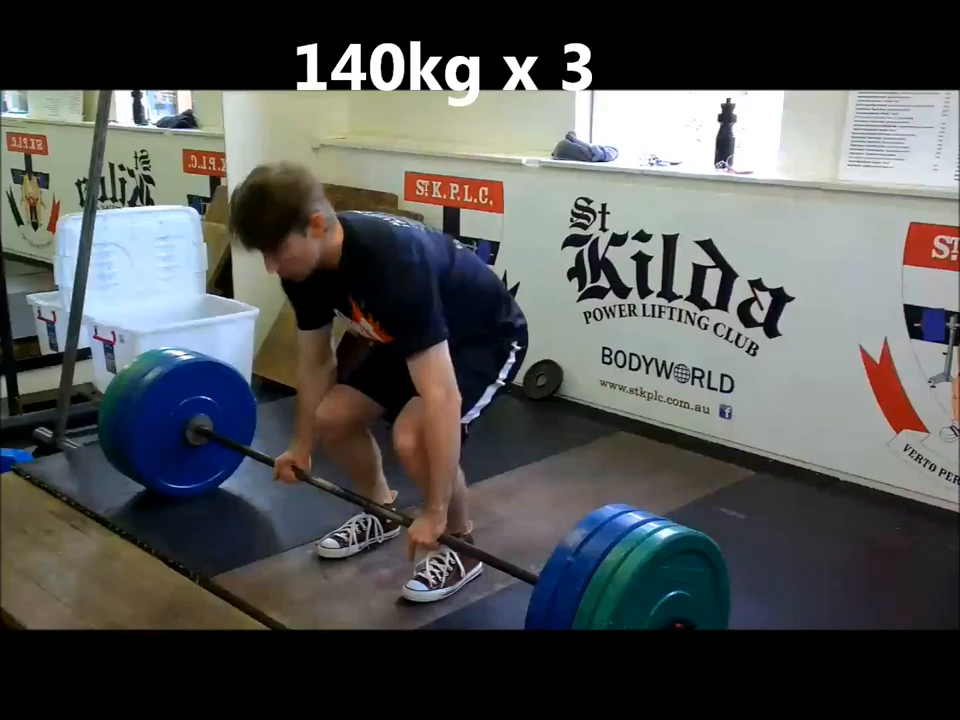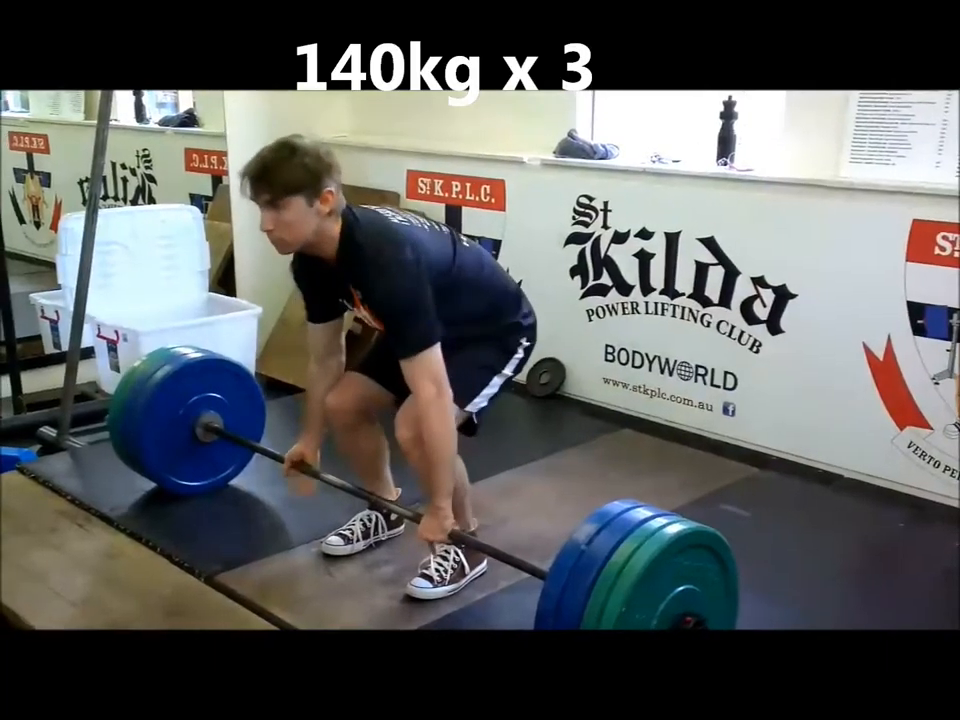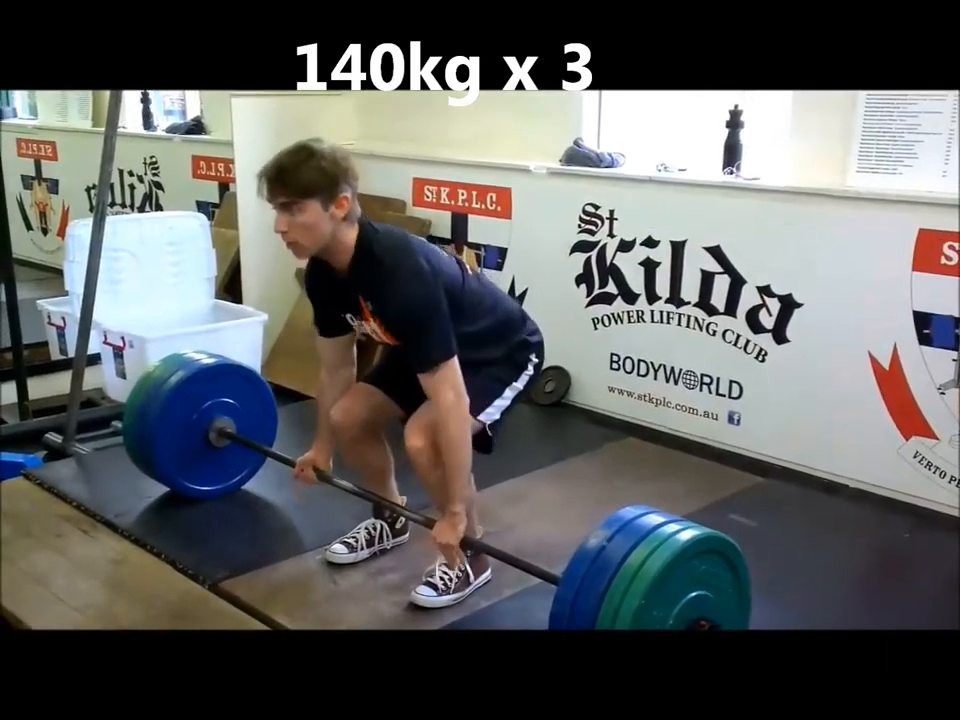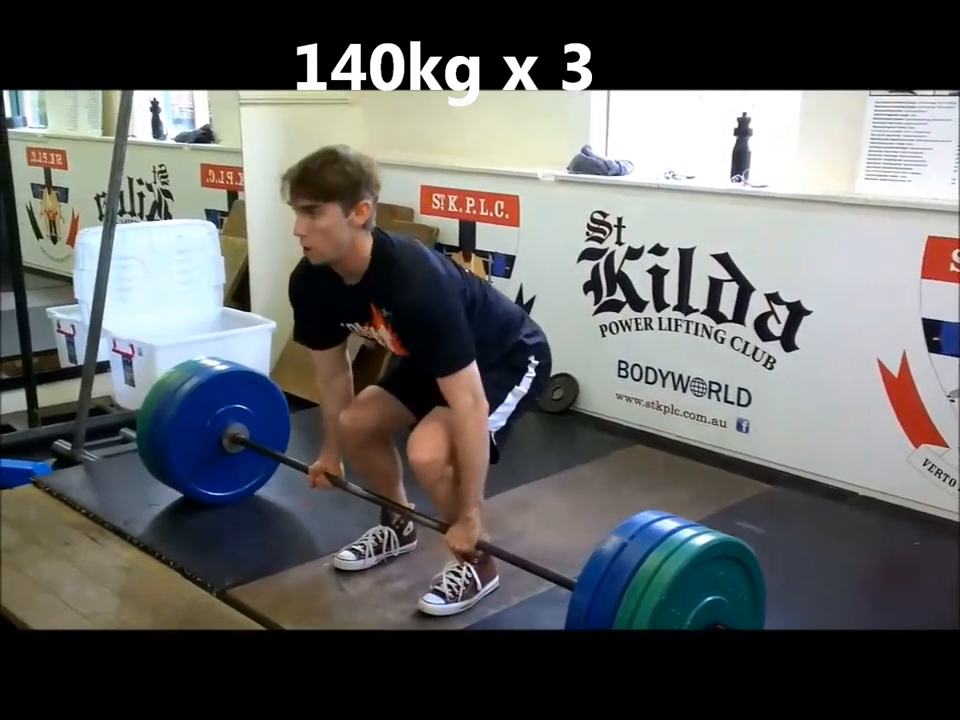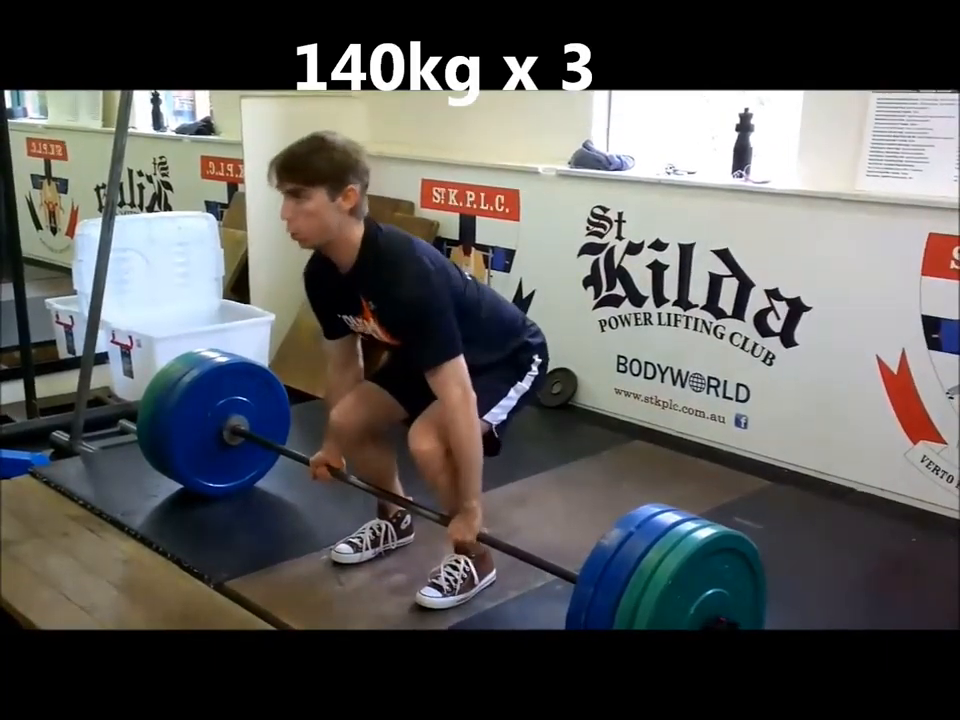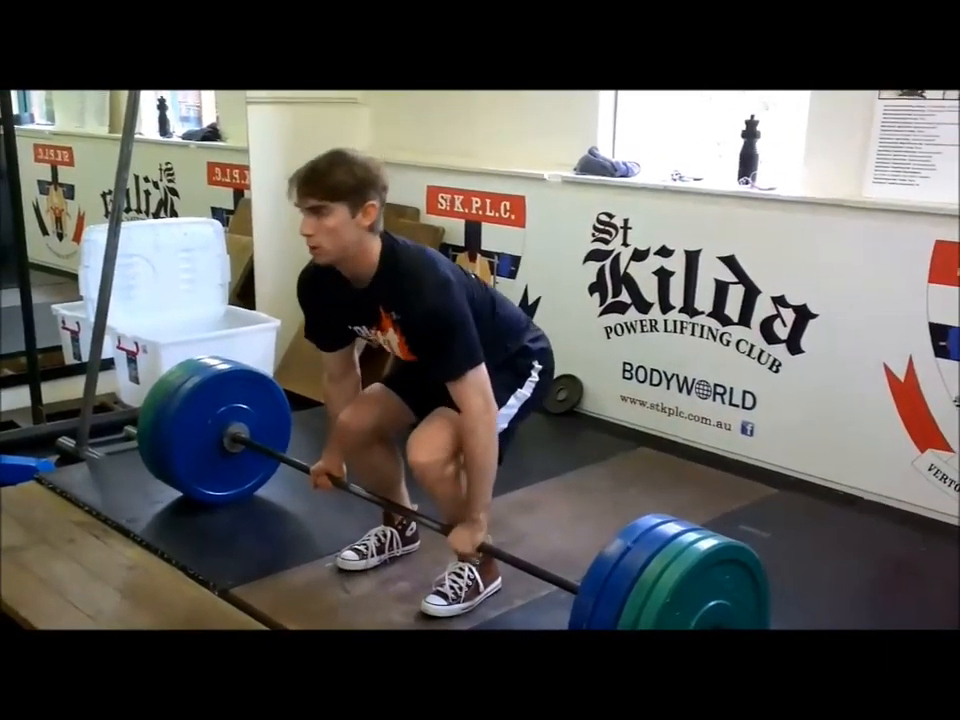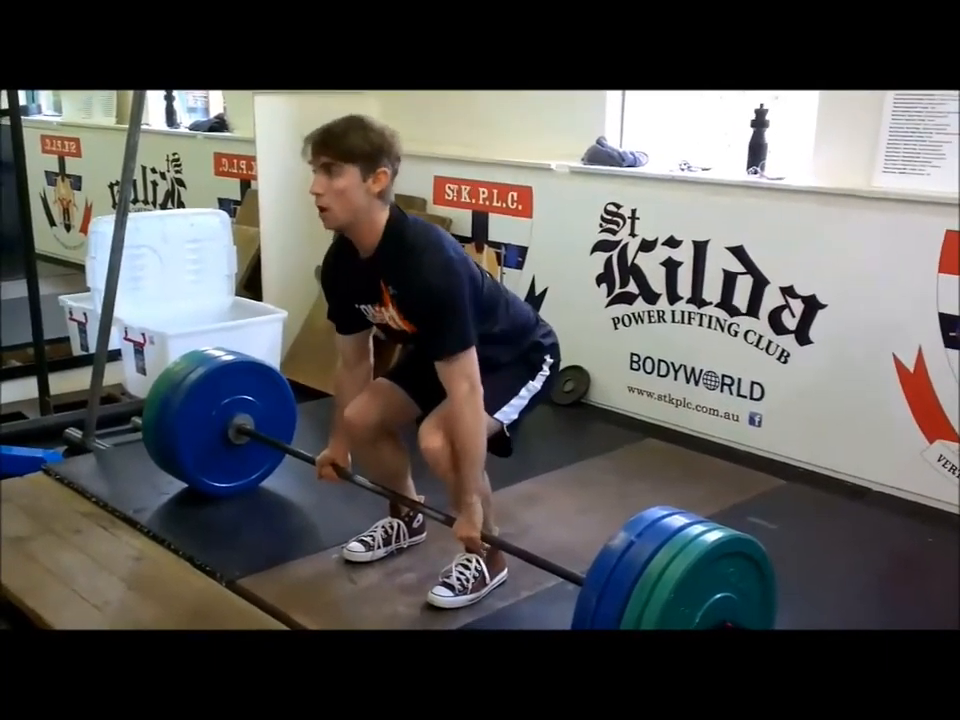
dt=0.4s
person 1, frame 1
left shoulder: (393, 265)
right shoulder: (302, 269)
left elbow: (441, 396)
right elbow: (315, 360)
left wrist: (434, 512)
right wrist: (301, 445)
left hip: (488, 336)
right hip: (408, 336)
left knee: (412, 437)
right knee: (332, 418)
left ankle: (460, 547)
right ankle: (380, 512)
person 1, frame 2
left shoulder: (388, 262)
right shoulder: (309, 259)
left elbow: (433, 394)
right elbow: (325, 355)
left wrist: (439, 510)
right wrist: (310, 439)
left hip: (498, 331)
right hip: (429, 324)
left knee: (413, 428)
right knee: (342, 405)
left ankle: (465, 545)
right ankle: (384, 510)
person 1, frame 3
left shoulder: (404, 276)
right shoulder: (322, 273)
left elbow: (451, 400)
right elbow: (336, 363)
left wrist: (453, 513)
right wrist: (321, 446)
left hip: (505, 350)
right hip: (425, 350)
left knee: (422, 440)
right knee: (348, 419)
left ankle: (470, 557)
right ankle: (390, 520)
person 1, frame 4
left shoulder: (418, 284)
right shoulder: (310, 283)
left elbow: (469, 404)
right elbow: (331, 371)
left wrist: (470, 516)
right wrist: (330, 452)
left hip: (511, 356)
right hip: (434, 356)
left knee: (428, 450)
right knee: (357, 424)
left ankle: (477, 563)
right ankle: (398, 527)
person 1, frame 5
left shoulder: (407, 277)
right shoulder: (322, 273)
left elbow: (459, 397)
right elbow: (344, 360)
left wrist: (468, 509)
right wrist: (330, 446)
left hip: (508, 355)
right hip: (426, 353)
left knee: (428, 443)
right knee: (349, 422)
left ankle: (475, 558)
right ankle: (395, 520)
person 1, frame 6
left shoulder: (427, 287)
right shoulder: (318, 284)
left elbow: (479, 409)
right elbow: (340, 372)
left wrist: (475, 520)
right wrist: (333, 452)
left hip: (513, 361)
right hip: (432, 360)
left knee: (429, 452)
right knee: (355, 426)
left ankle: (479, 566)
right ankle: (399, 528)
person 1, frame 7
left shoulder: (430, 264)
right shoulder: (341, 262)
left elbow: (465, 390)
right elbow: (354, 359)
left wrist: (470, 507)
right wrist: (338, 441)
left hip: (519, 354)
right hip: (437, 351)
left knee: (438, 441)
right knee: (362, 420)
left ankle: (487, 558)
right ankle: (406, 518)
